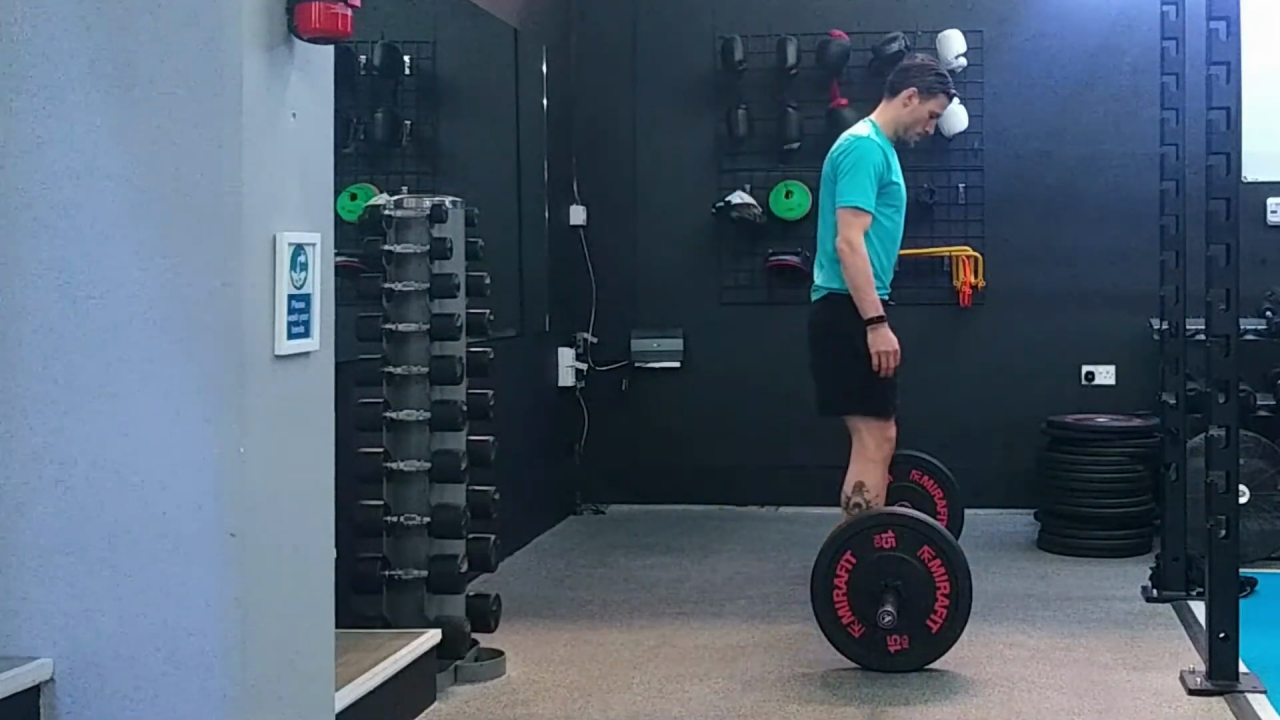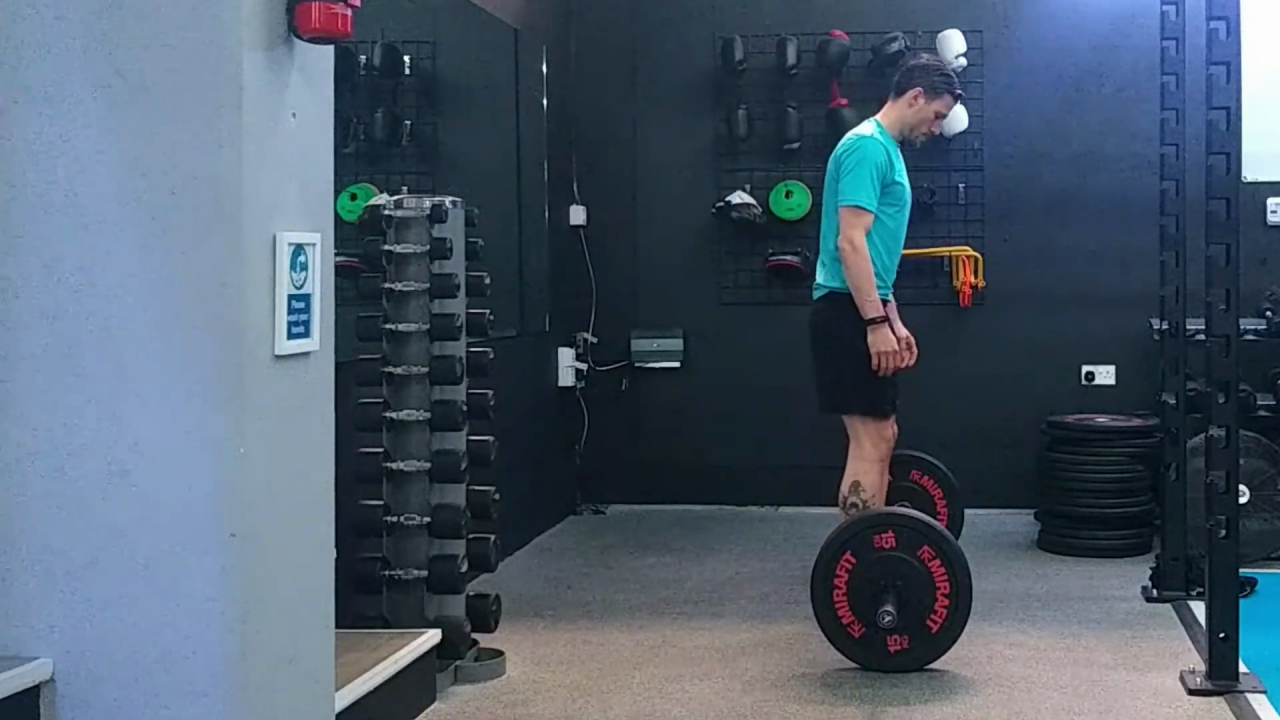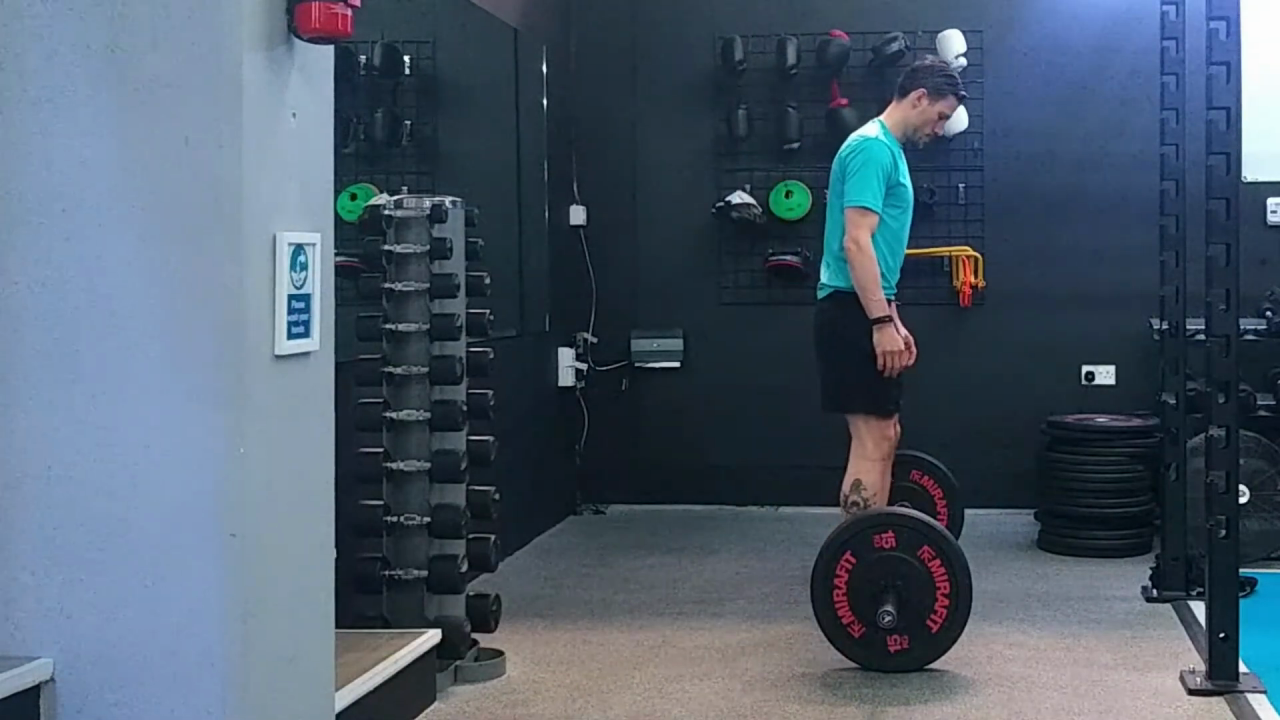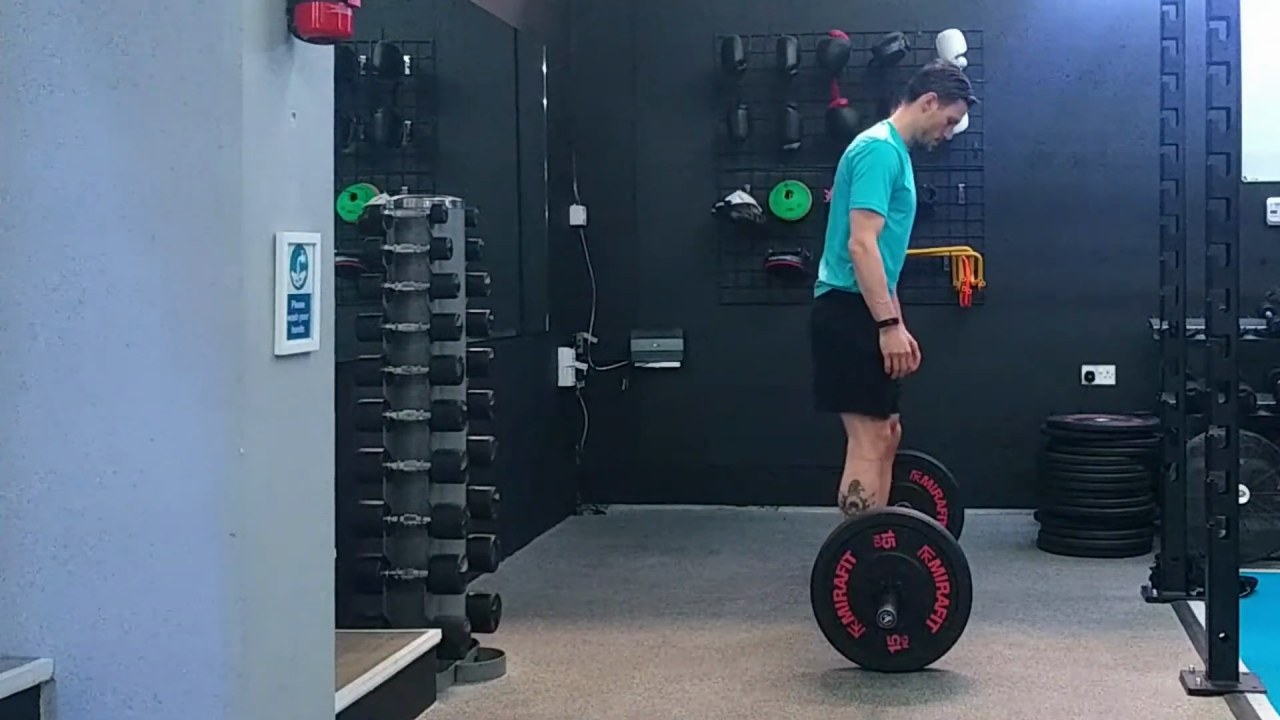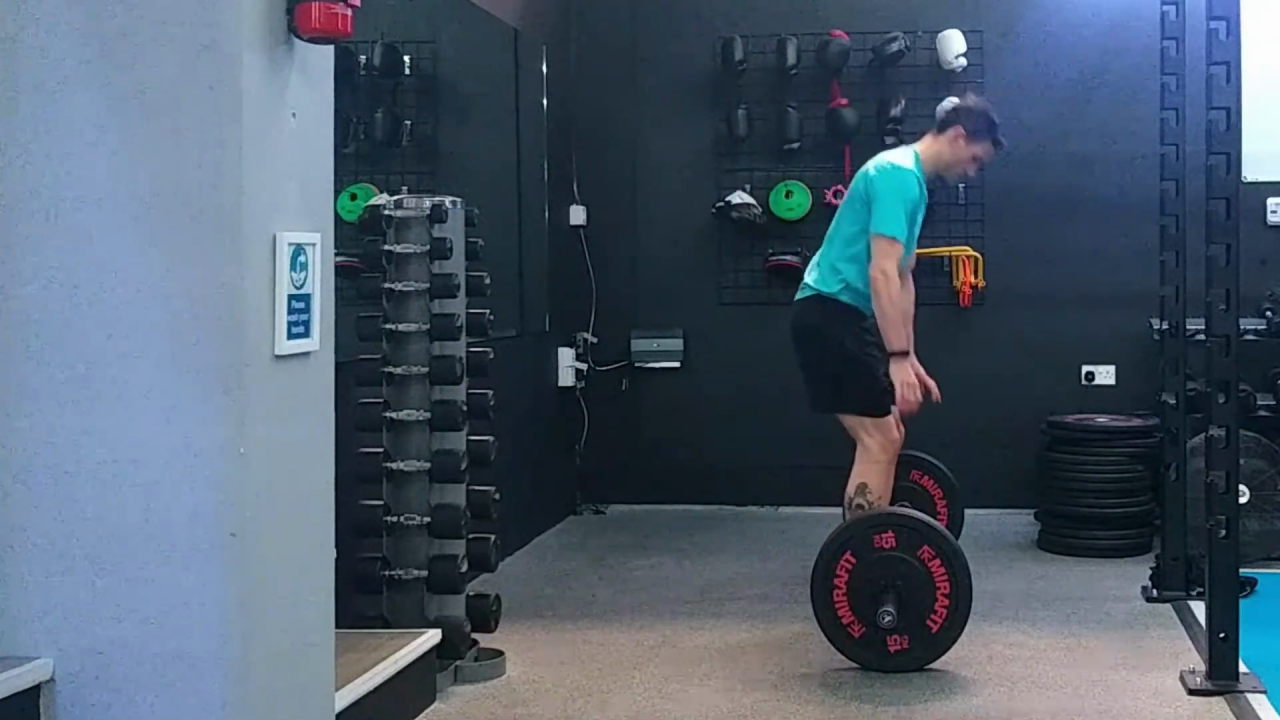
dt=0.2s
person 1, frame 1
left shoulder: (878, 148)
right shoulder: (864, 147)
right elbow: (849, 243)
left wrist: (876, 320)
right wrist: (876, 323)
left hip: (857, 313)
right hip: (849, 314)
left knee: (879, 438)
right knee: (874, 441)
person 1, frame 2
left shoulder: (884, 149)
right shoulder: (868, 147)
right elbow: (850, 242)
left wrist: (894, 320)
right wrist: (877, 323)
left hip: (863, 313)
right hip: (850, 314)
left knee: (880, 437)
right knee: (871, 442)
person 1, frame 3
left shoulder: (886, 149)
right shoulder: (873, 147)
right elbow: (856, 243)
left wrist: (893, 321)
right wrist: (884, 323)
left hip: (865, 312)
right hip: (853, 312)
left knee: (884, 435)
right knee: (873, 441)
person 1, frame 4
left shoulder: (891, 151)
right shoulder: (879, 149)
right elbow: (862, 245)
left wrist: (898, 325)
right wrist: (890, 325)
left hip: (854, 309)
right hip: (848, 310)
left knee: (885, 434)
right knee: (871, 440)
person 1, frame 5
left shoulder: (910, 176)
right shoulder: (899, 175)
left elbow: (902, 278)
right elbow: (884, 273)
left wrist: (910, 359)
right wrist: (899, 358)
left hip: (842, 314)
right hip: (827, 314)
left knee: (886, 436)
right knee: (880, 440)
